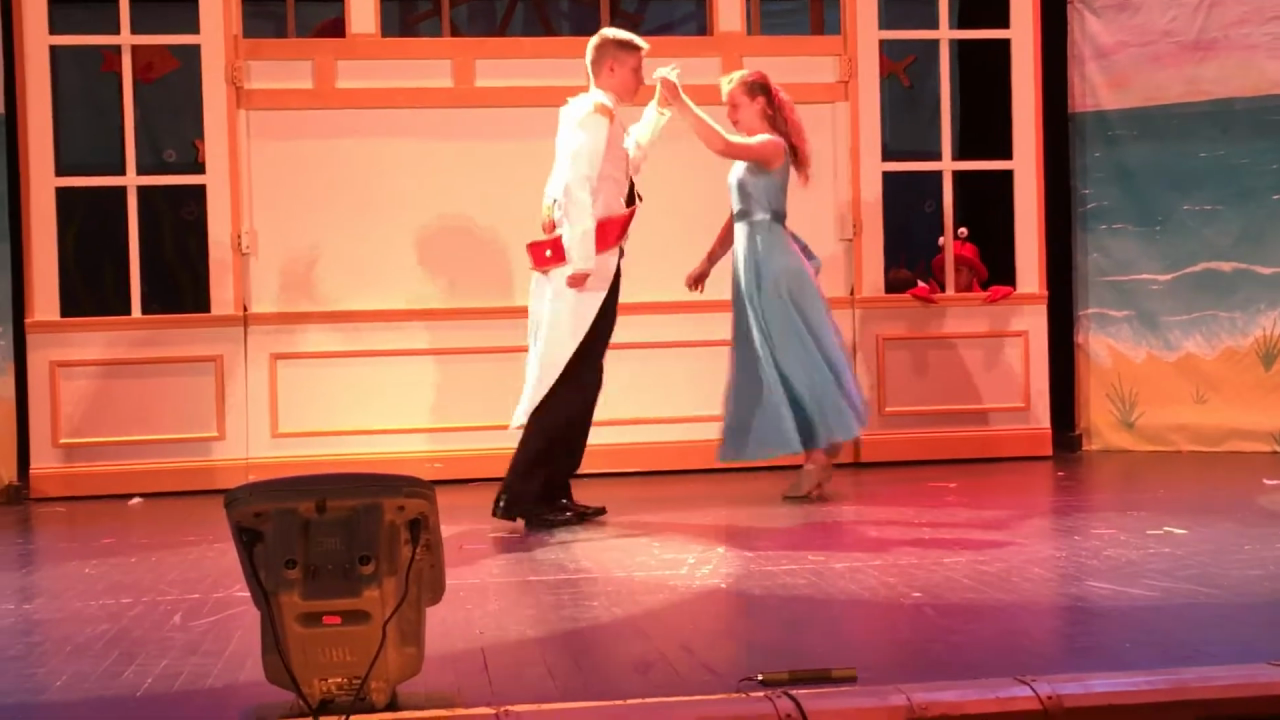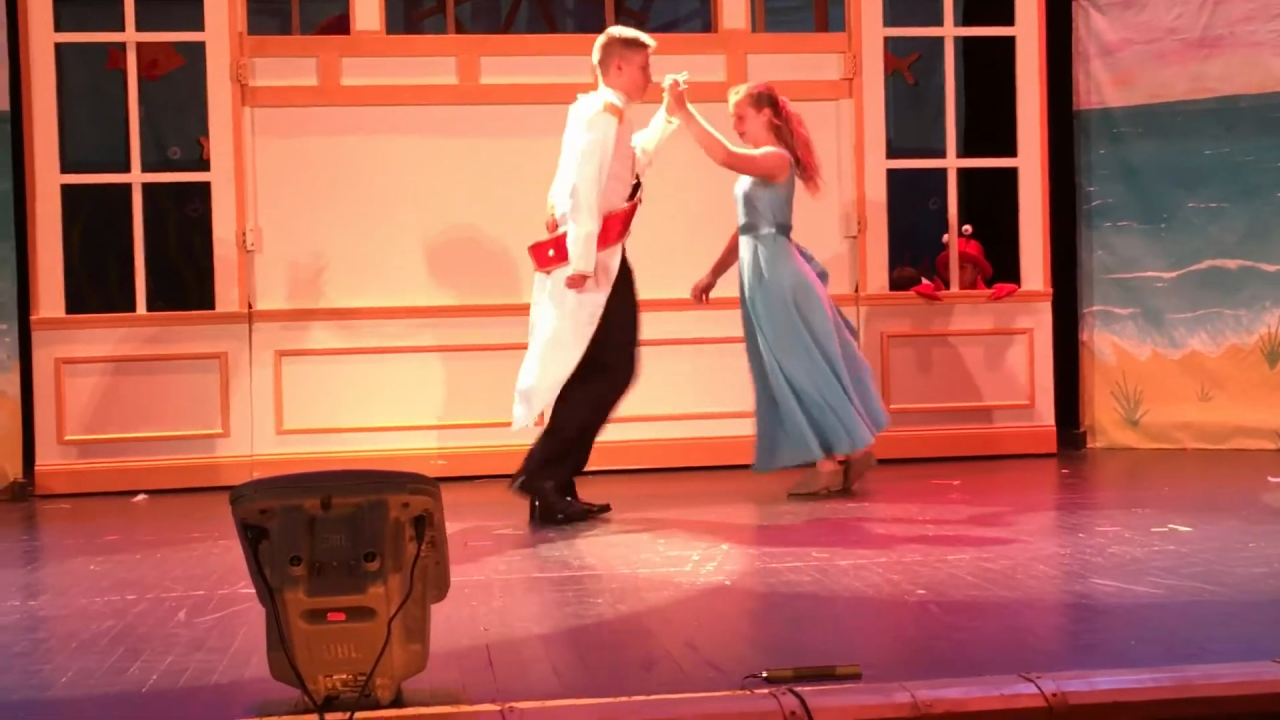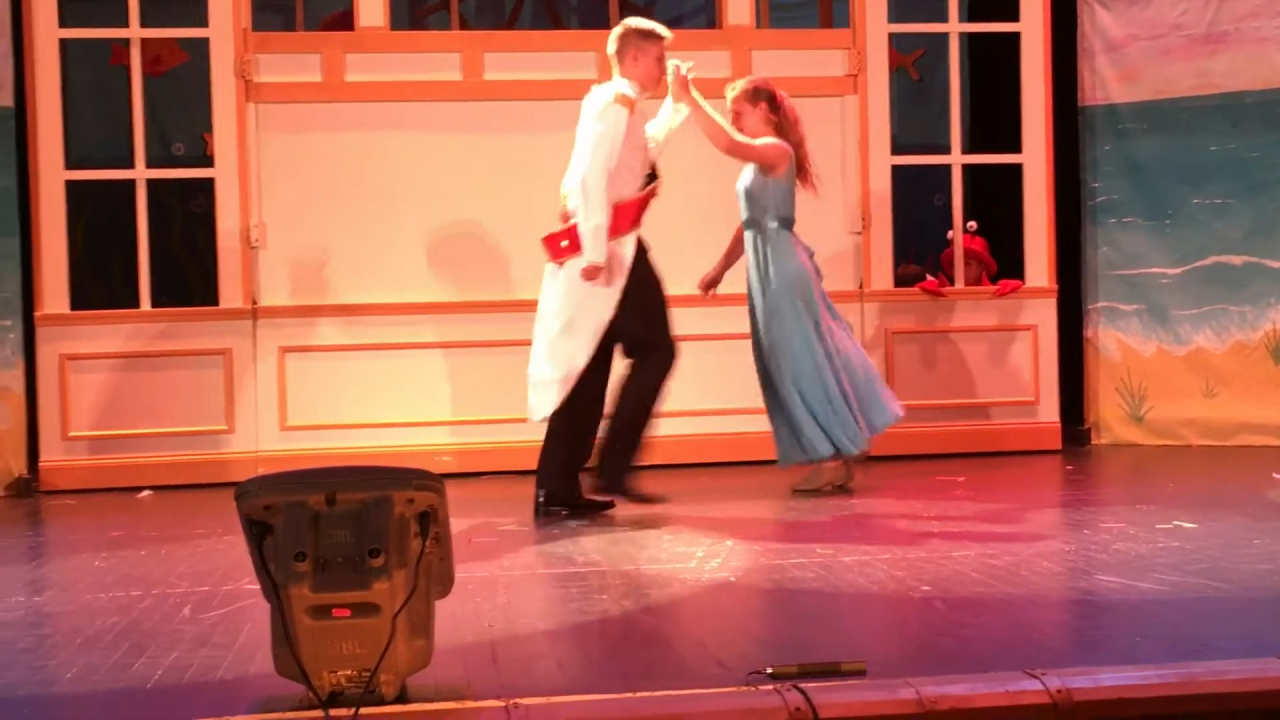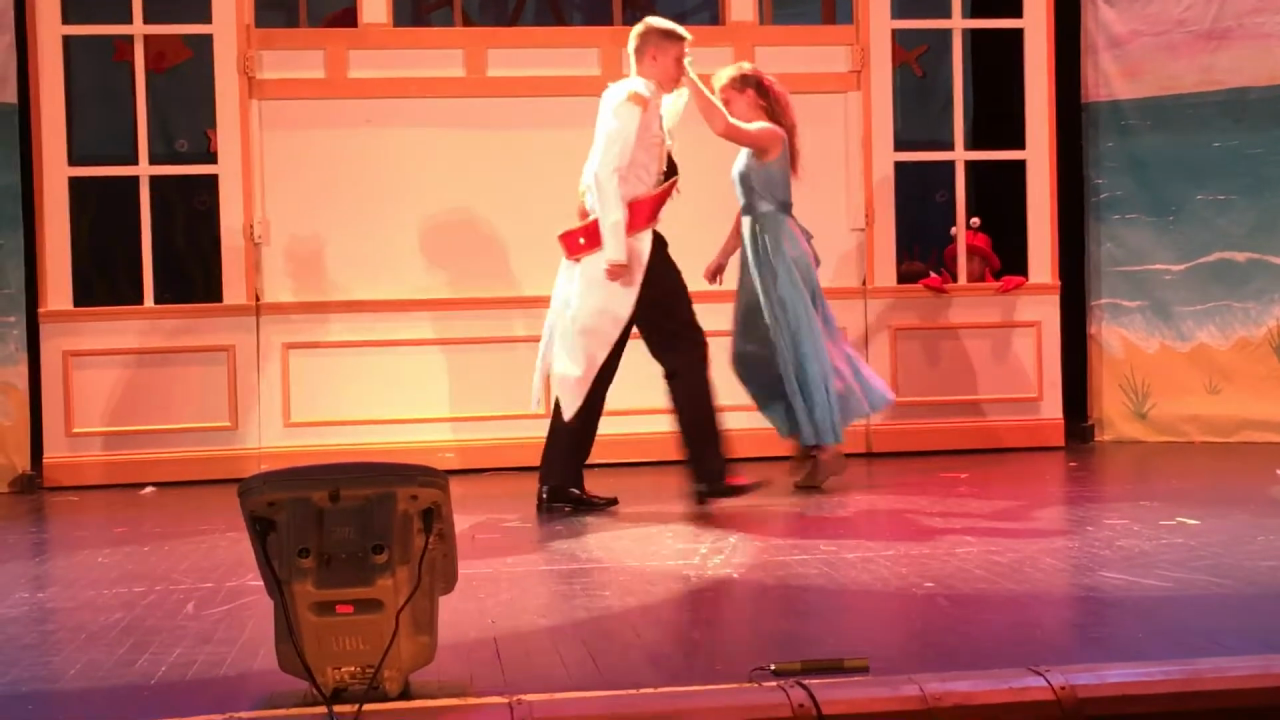
dt=0.1s
person 1, frame 1
left shoulder: (590, 115)
right shoulder: (595, 112)
left elbow: (625, 160)
right elbow: (574, 185)
left wrist: (658, 110)
right wrist: (583, 258)
left hip: (584, 258)
right hip: (590, 259)
left knee: (570, 377)
right knee: (578, 378)
left ankle: (547, 492)
right ankle: (520, 490)
person 1, frame 2
left shoulder: (597, 113)
right shoulder: (606, 111)
left elbow: (631, 163)
right elbow: (581, 185)
left wrist: (667, 115)
right wrist: (584, 258)
left hip: (590, 258)
right hip: (595, 259)
left knee: (581, 375)
right knee: (611, 371)
left ankle: (554, 486)
right ankle: (544, 475)
person 1, frame 3
left shoulder: (621, 106)
right shoulder: (616, 102)
left elbow: (643, 150)
right elbow: (589, 176)
left wrist: (675, 103)
right wrist: (598, 249)
left hip: (608, 247)
right hip: (609, 248)
left knee: (589, 365)
right knee: (654, 353)
left ankle: (559, 487)
right ankle: (612, 467)
person 1, frame 4
left shoulder: (634, 102)
right shoulder: (632, 100)
left elbow: (653, 155)
right elbow: (604, 173)
left wrist: (685, 93)
right wrist: (619, 248)
left hip: (621, 245)
right hip: (628, 245)
left knee: (592, 361)
right knee: (684, 348)
left ankle: (559, 482)
right ankle: (707, 472)
person 2, frame 1
left shoulder: (769, 145)
right shoulder: (750, 153)
left elbow: (719, 142)
right elbow: (736, 218)
left wrist: (679, 100)
right wrist: (705, 264)
left hip: (770, 257)
right hip: (756, 259)
left knee: (794, 353)
right knee: (772, 360)
left ankle: (820, 458)
right ankle: (823, 447)
person 2, frame 2
left shoulder: (774, 159)
right shoulder: (755, 169)
left elbow: (724, 155)
right elbow: (746, 229)
left wrist: (684, 112)
right wrist: (712, 275)
left hip: (775, 272)
right hip: (762, 271)
left knee: (801, 363)
right knee: (787, 368)
left ankle: (832, 461)
right ankle: (847, 451)
person 2, frame 3
left shoulder: (775, 150)
right shoulder: (758, 159)
left elbow: (726, 144)
left wrist: (692, 98)
right wrist: (719, 268)
left hip: (780, 266)
right hip: (764, 266)
left knee: (801, 362)
right knee: (791, 363)
left ankle: (832, 461)
right ankle: (831, 453)
person 2, frame 4
left shoulder: (769, 135)
right shoulder: (752, 146)
left elbow: (723, 127)
left wrist: (690, 81)
right wrist: (723, 256)
left hip: (778, 249)
right hip: (760, 252)
left knee: (800, 348)
right knee: (752, 354)
left ankle: (825, 447)
right ankle: (813, 441)
